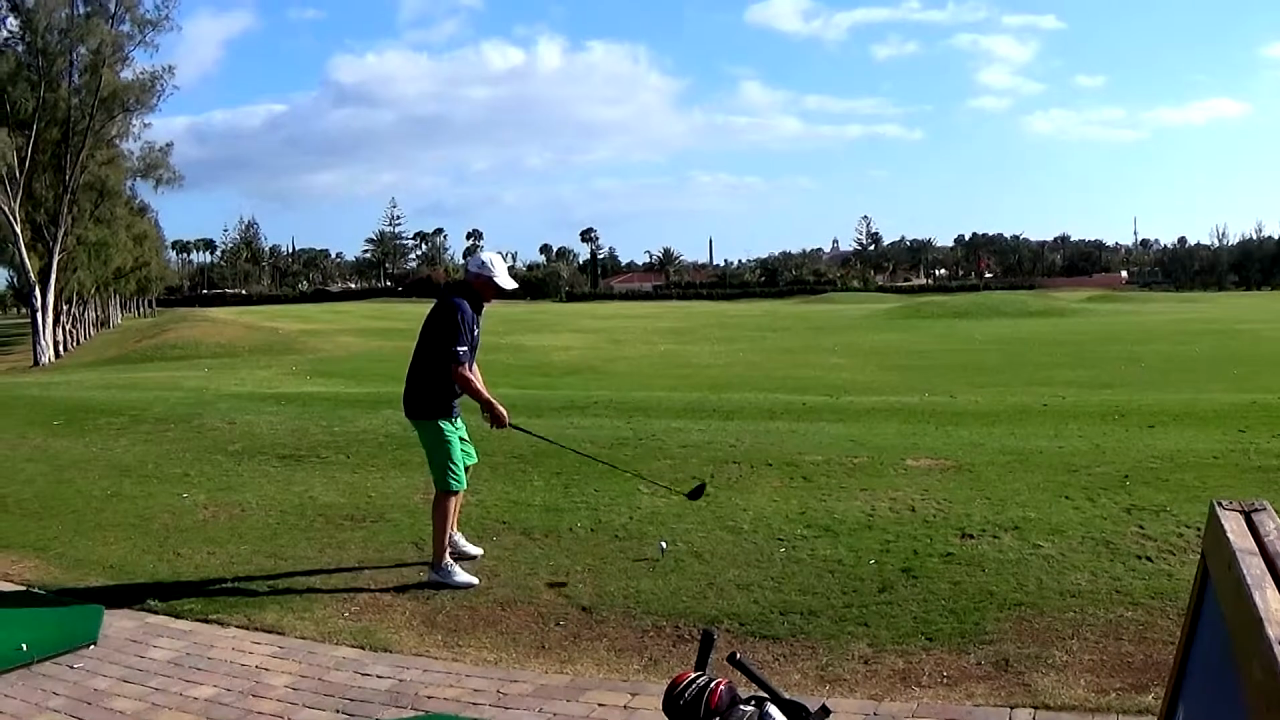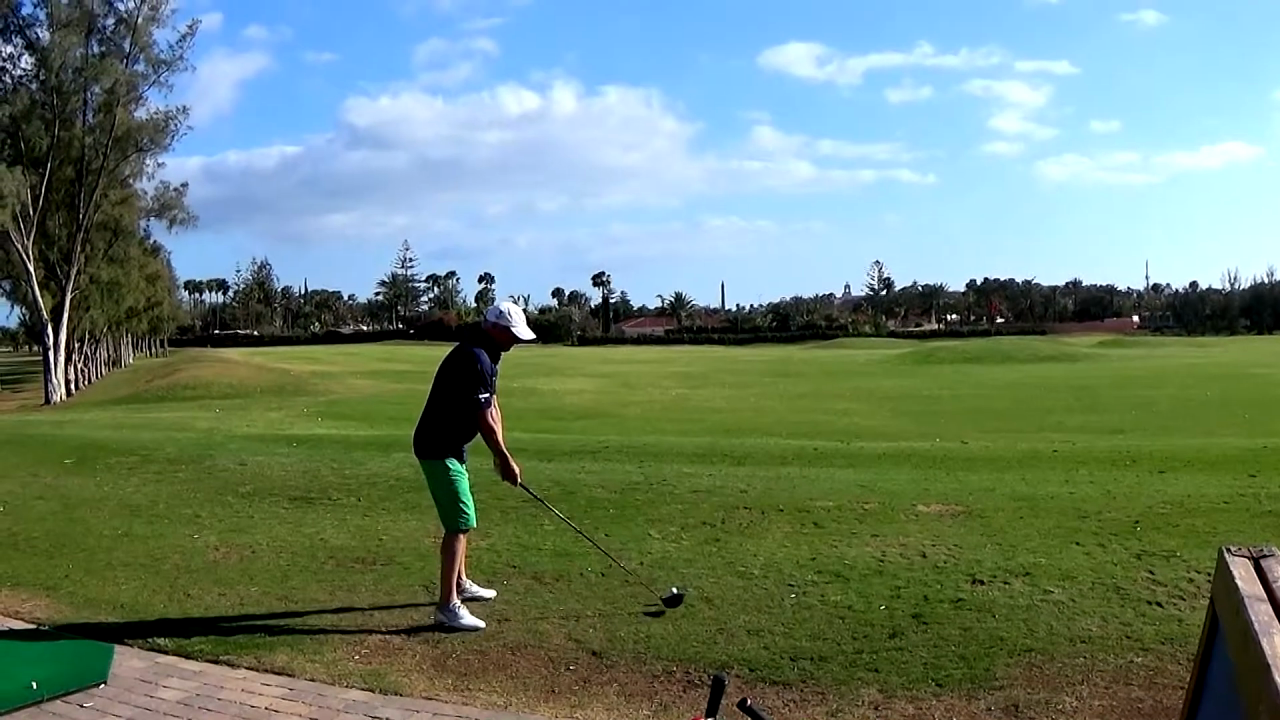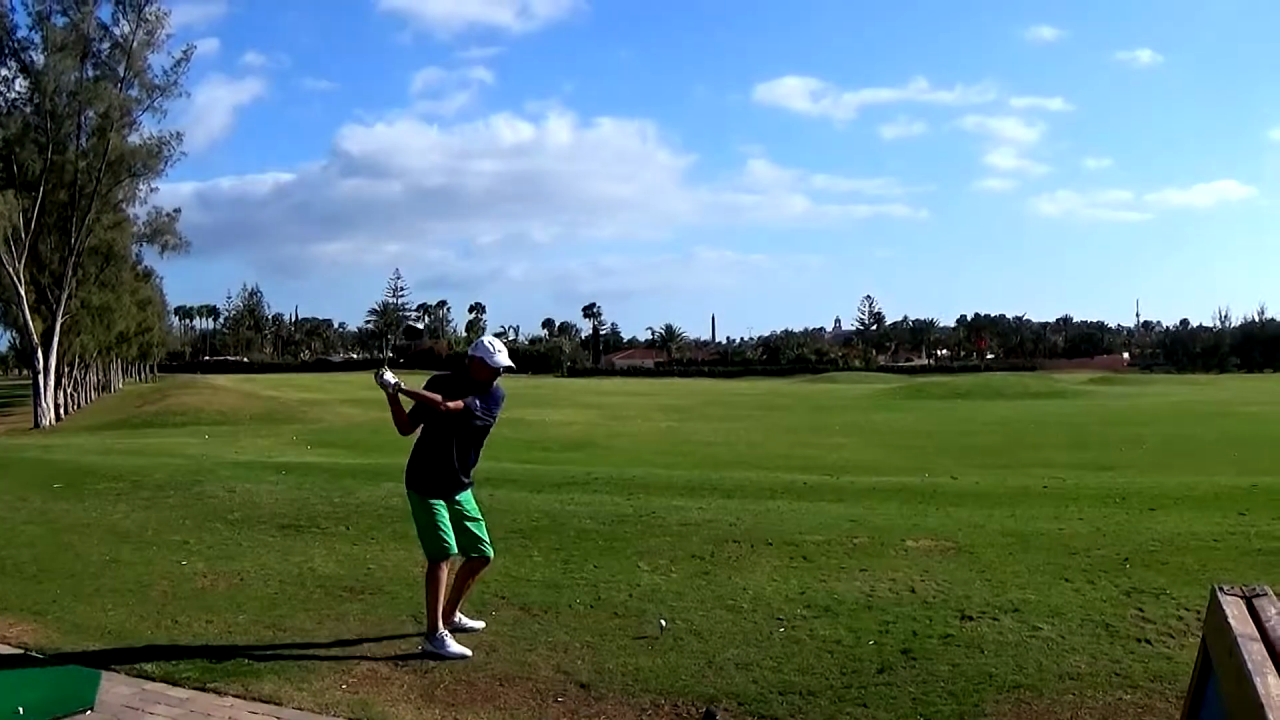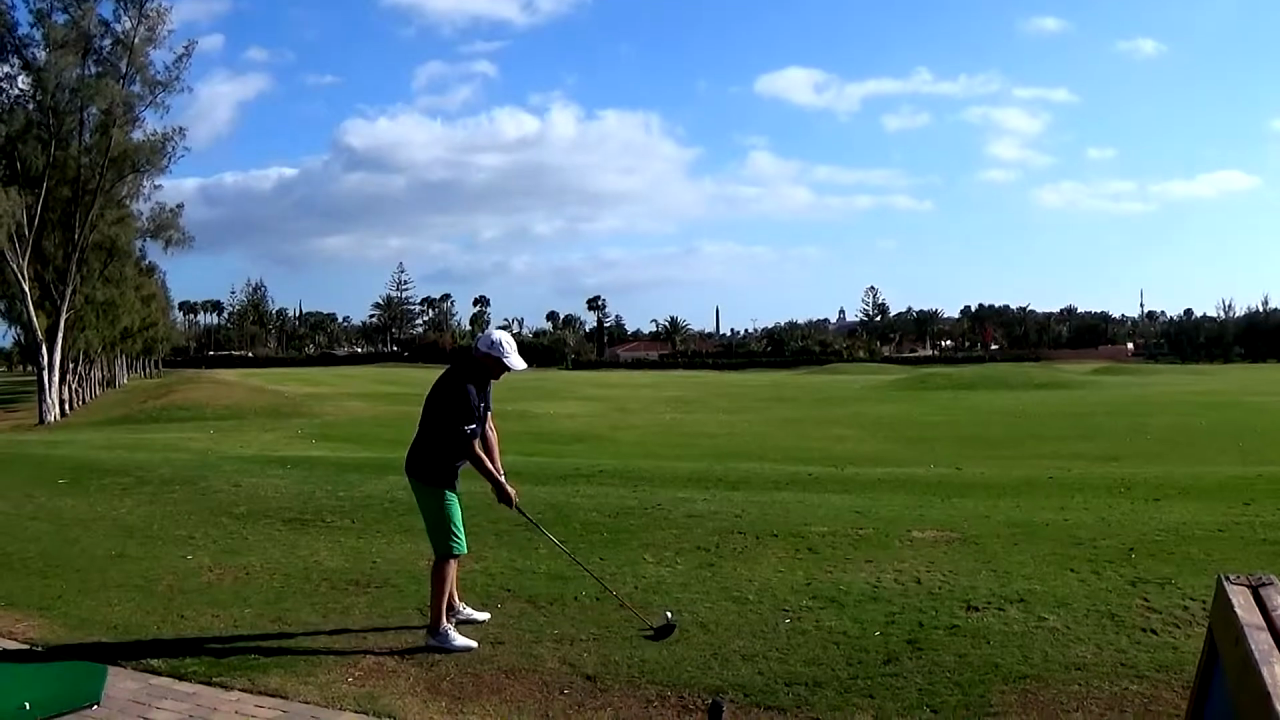
dt=1s
person 1, frame 1
left shoulder: (468, 306)
right shoulder: (456, 310)
left elbow: (469, 362)
right elbow: (460, 373)
left wrist: (488, 401)
right wrist: (492, 406)
left hip: (441, 403)
right hip: (430, 406)
left knee: (465, 462)
right knee: (451, 482)
left ankle: (451, 538)
right ankle: (441, 564)
person 1, frame 2
left shoulder: (486, 353)
right shoulder: (475, 358)
left elbow: (492, 406)
right elbow: (484, 420)
left wrist: (501, 454)
right wrist: (506, 460)
left hip: (449, 445)
right hip: (438, 448)
left knee: (462, 518)
right knee: (460, 522)
left ankle: (460, 584)
right ankle: (448, 604)
person 1, frame 3
left shoulder: (494, 396)
right shoulder: (439, 383)
left elbow: (447, 408)
right elbow: (406, 429)
left wrist: (403, 388)
right wrist: (393, 395)
left hip: (460, 486)
right hip: (425, 485)
left knee: (481, 554)
right knee: (443, 554)
left ankle: (450, 614)
right ankle: (435, 633)
person 1, frame 4
left shoulder: (480, 380)
right shoulder: (461, 389)
left elbow: (487, 430)
right elbow: (472, 450)
left wrist: (501, 477)
right wrist: (500, 486)
left hip: (440, 469)
right hip: (431, 472)
left knee: (451, 542)
right knee: (450, 548)
left ankle: (453, 607)
right ankle: (438, 628)
